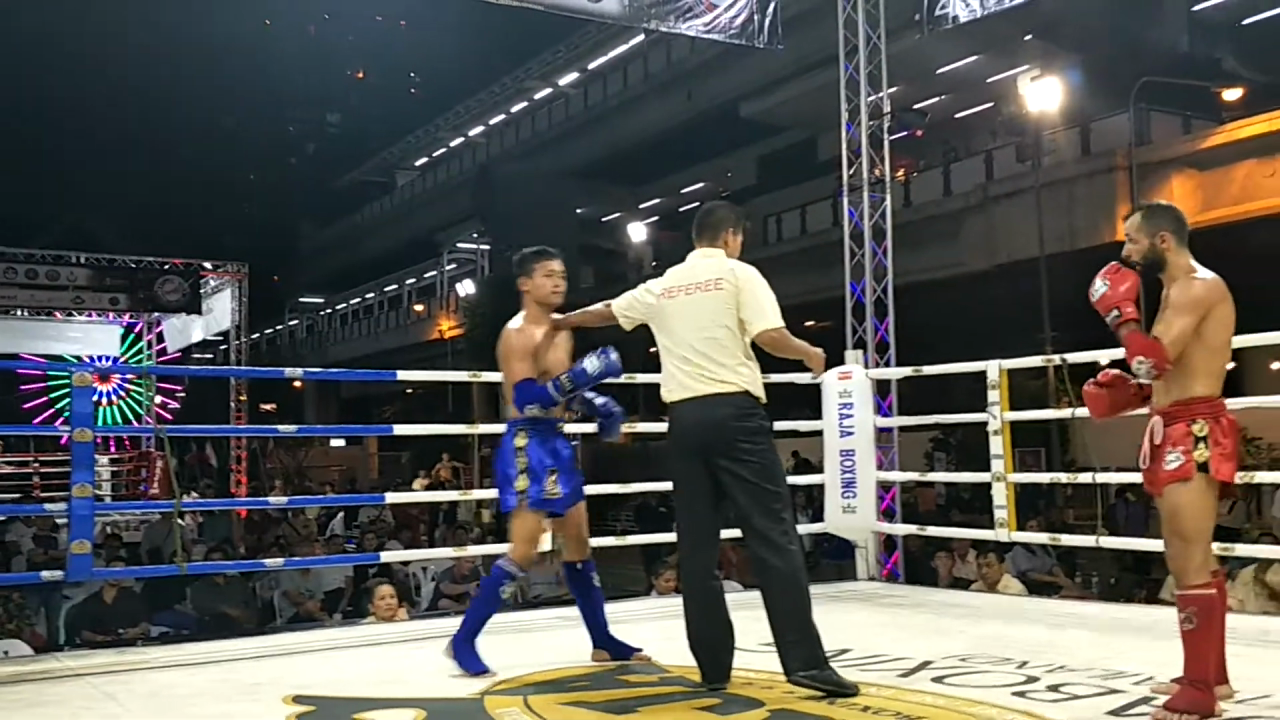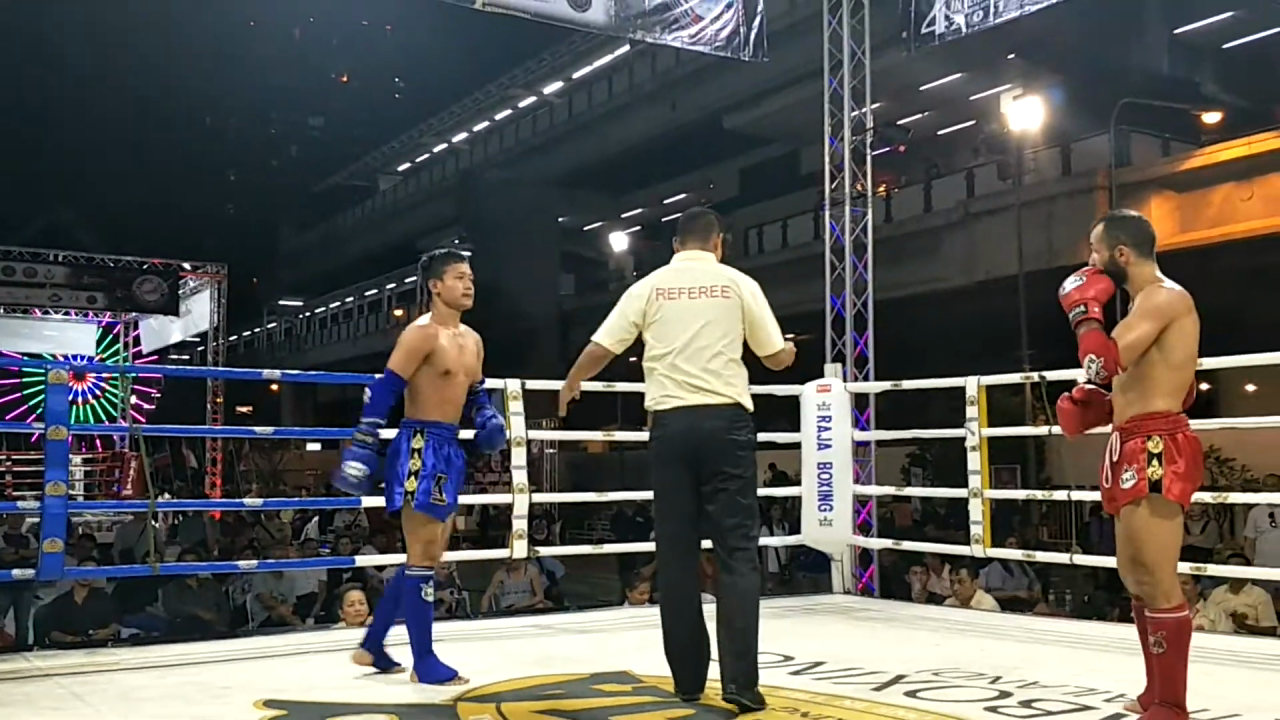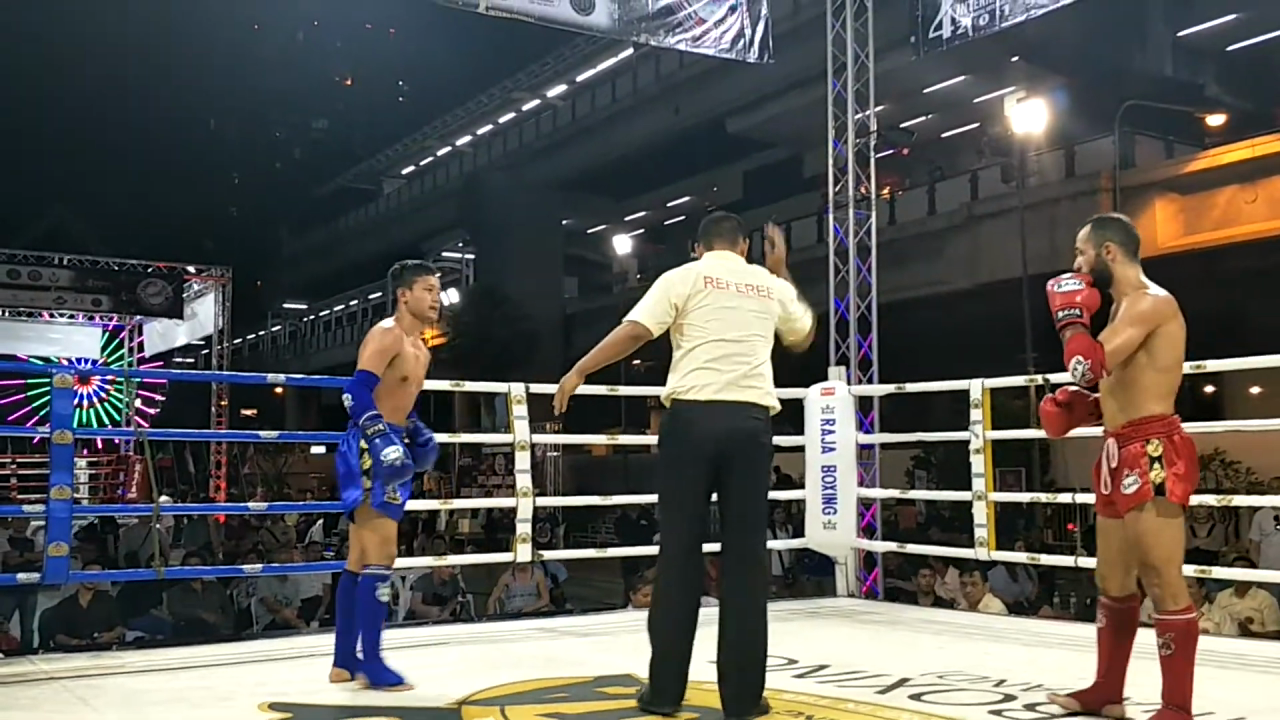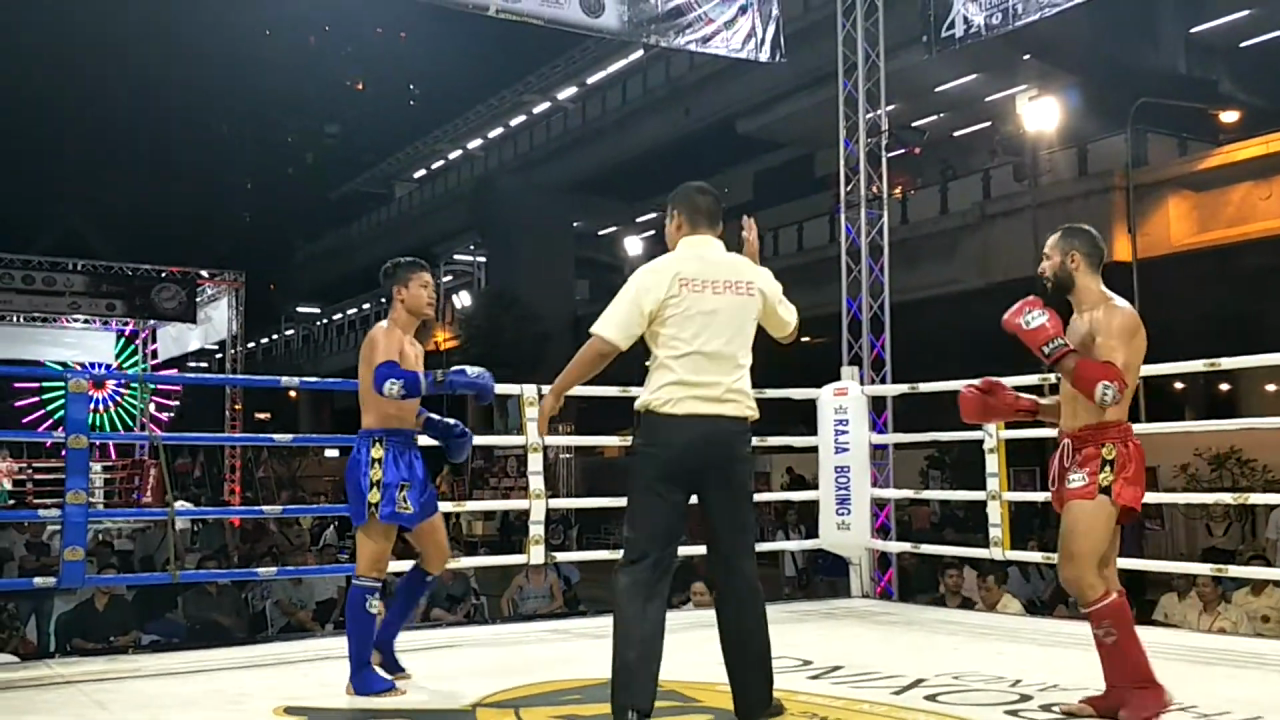
dt=0.5s
person 1, frame 1
left shoulder: (662, 287)
right shoulder: (738, 274)
left elbow: (611, 311)
right elbow: (770, 336)
left wrist: (569, 319)
right wrist: (810, 353)
left hip: (685, 418)
right hip: (735, 412)
left knee: (698, 546)
right knee: (773, 536)
left ankle: (714, 666)
right ankle: (804, 660)
person 1, frame 2
left shoulder: (648, 288)
right shoulder: (737, 284)
left elbow: (600, 350)
right elbow: (778, 358)
left wrist: (570, 384)
right wrist: (790, 351)
left hip: (670, 426)
right hip: (725, 423)
left knee: (676, 554)
right knee: (737, 550)
left ankle: (689, 677)
right ankle: (738, 677)
person 1, frame 3
left shoulder: (684, 277)
right shoulder: (770, 287)
left elbow: (634, 331)
right elbow: (804, 331)
left wrist: (578, 372)
left hip: (694, 417)
right hip: (751, 421)
left knee: (678, 554)
right knee: (745, 558)
person 1, frame 4
left shoulder: (661, 271)
right shoulder: (752, 276)
left elbow: (604, 344)
right elbow: (787, 328)
left wrist: (557, 391)
left hip: (668, 427)
right hip: (728, 430)
left knee: (643, 568)
right knee: (736, 568)
person 2, frame 1
left shoulder: (1196, 287)
right shoulder: (1179, 291)
left elbow: (1150, 360)
left wrist: (1117, 308)
right wrist: (1133, 393)
left hip: (1194, 434)
right hip: (1175, 434)
left knee: (1187, 561)
right knee: (1194, 559)
right ankle: (1212, 674)
person 2, frame 2
left shoulder: (1161, 297)
right shoulder: (1151, 301)
left elbow: (1102, 363)
left wrist: (1082, 308)
right wrist: (1107, 406)
left hip: (1154, 451)
right hip: (1135, 452)
left knee: (1157, 582)
right knee: (1137, 579)
person 2, frame 3
left shoulder: (1148, 302)
right shoulder: (1125, 307)
left elbow: (1085, 366)
left wrist: (1068, 313)
right wrist: (1089, 409)
left hip: (1150, 456)
right hip: (1120, 458)
left knee: (1163, 585)
right knee: (1112, 581)
person 2, frame 4
left shoulder: (1115, 314)
right shoulder: (1078, 319)
left elbow: (1109, 390)
left wrist: (1049, 343)
right wrist: (1016, 404)
left hip: (1105, 457)
right hip: (1075, 456)
left knee: (1079, 572)
right knee: (1097, 577)
person 3, frame 1
left shoulder: (562, 332)
right shoulder: (517, 334)
right elbow: (527, 399)
left wrist: (596, 403)
right wrist: (581, 377)
left hip: (558, 445)
right hip: (525, 446)
left knee: (579, 549)
right knee: (521, 554)
left ankle: (603, 642)
right ankle: (462, 643)
person 3, frame 2
left shoulder: (472, 340)
right shoulder: (421, 334)
left elbow: (475, 392)
right elbow: (383, 391)
left wrist: (489, 418)
right wrist: (360, 449)
left hip: (449, 450)
right hip: (420, 447)
left knee: (424, 558)
right knee: (422, 560)
left ankle: (372, 645)
right ankle: (424, 660)
person 3, frame 3
left shoulder: (420, 350)
right shoulder: (386, 334)
right elbow: (357, 390)
left wrist: (420, 435)
right wrist: (385, 440)
left hip: (388, 454)
right hip: (369, 450)
left knee: (361, 560)
right knee: (379, 558)
left ankle: (346, 660)
right ankle: (370, 661)
person 3, frame 4
left shoulder: (413, 345)
right shoulder: (384, 335)
right elbow: (387, 383)
left wrist: (438, 426)
right wrist: (449, 379)
left hip: (406, 456)
right hip: (379, 456)
left knee: (436, 557)
right knee: (373, 569)
left ankle: (381, 647)
right ankle: (360, 672)
